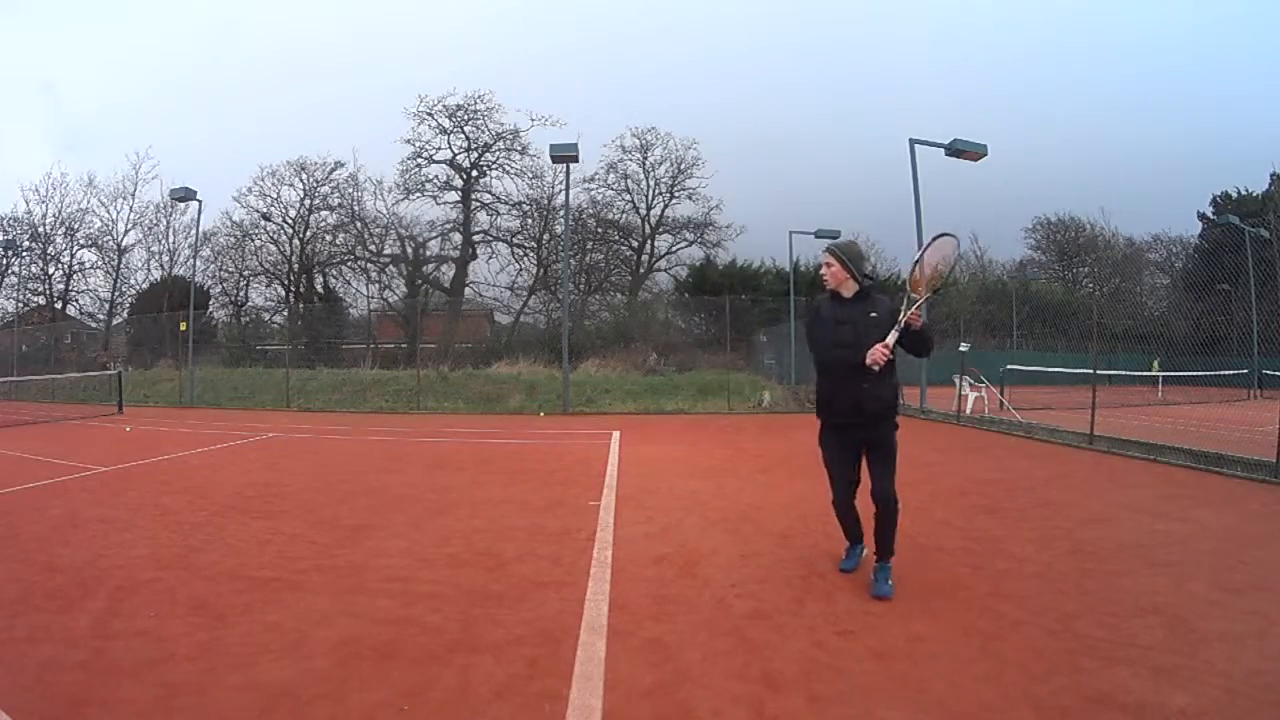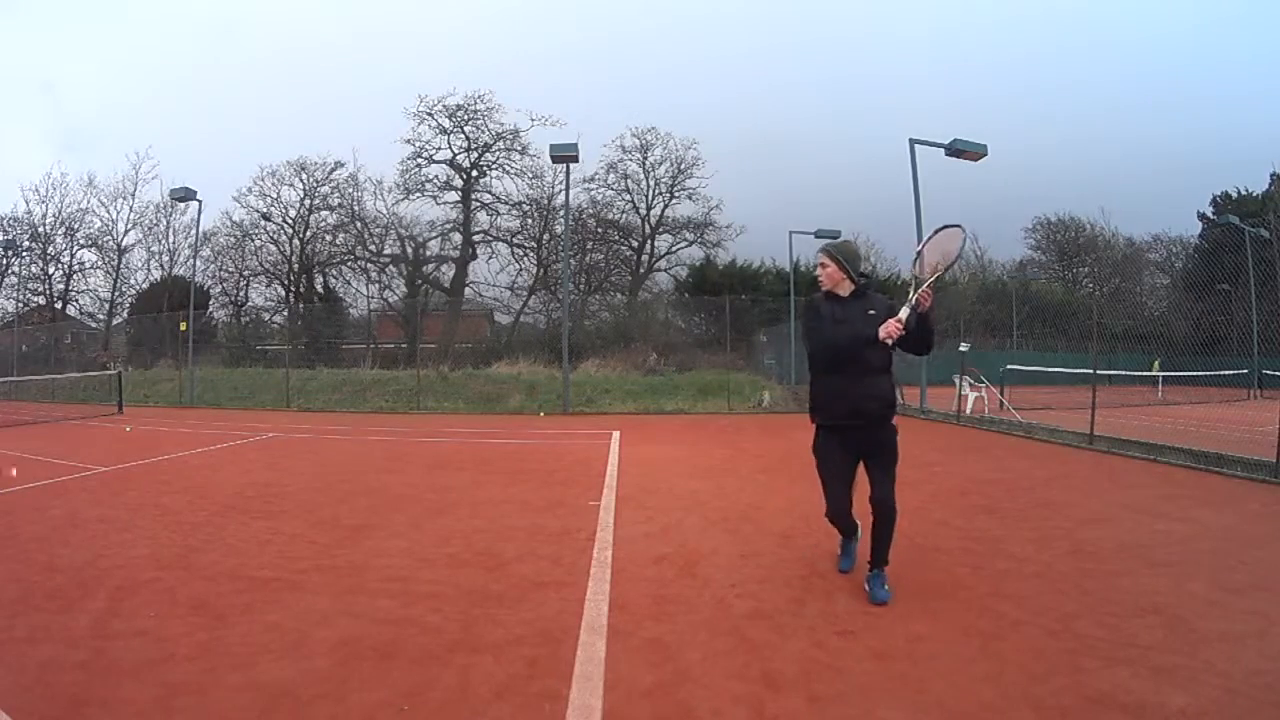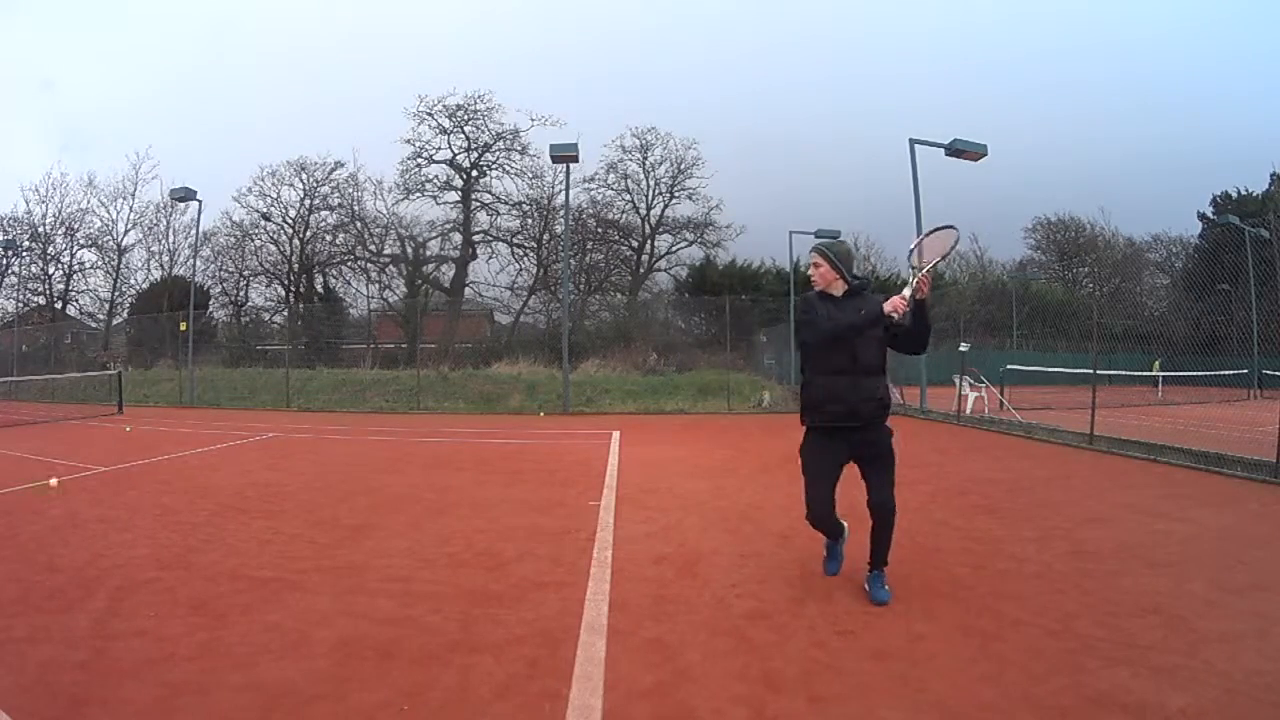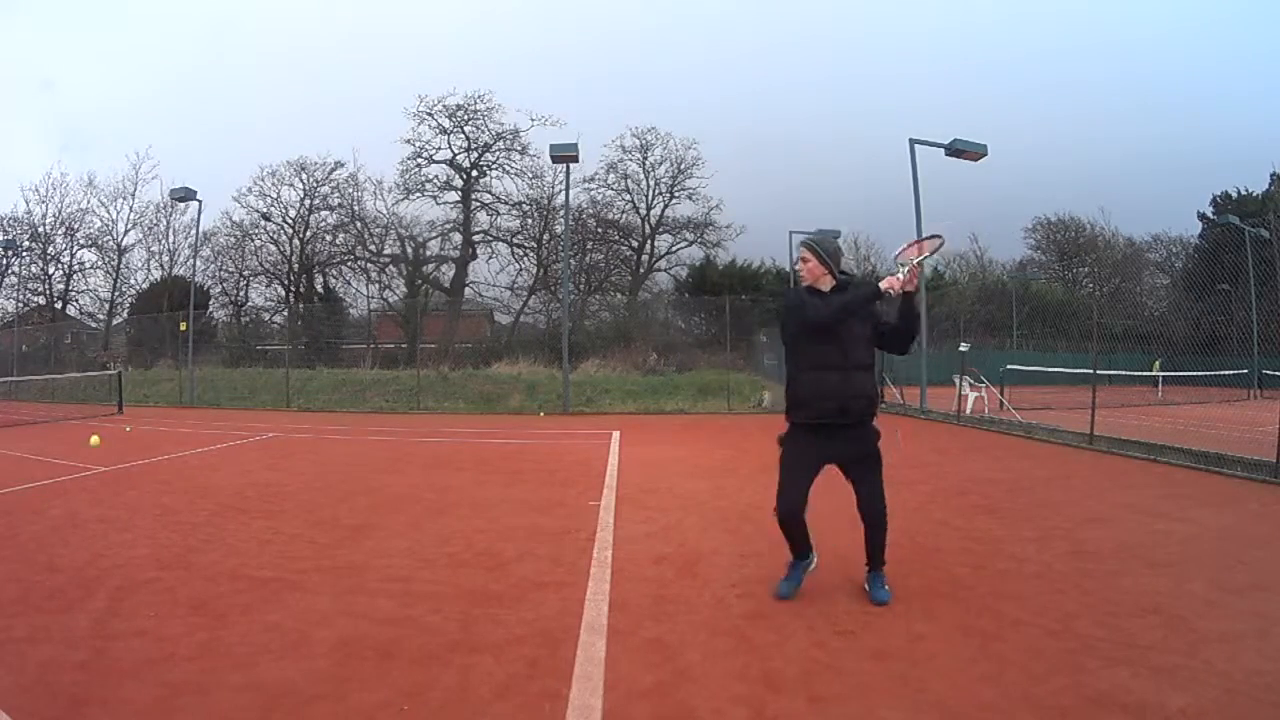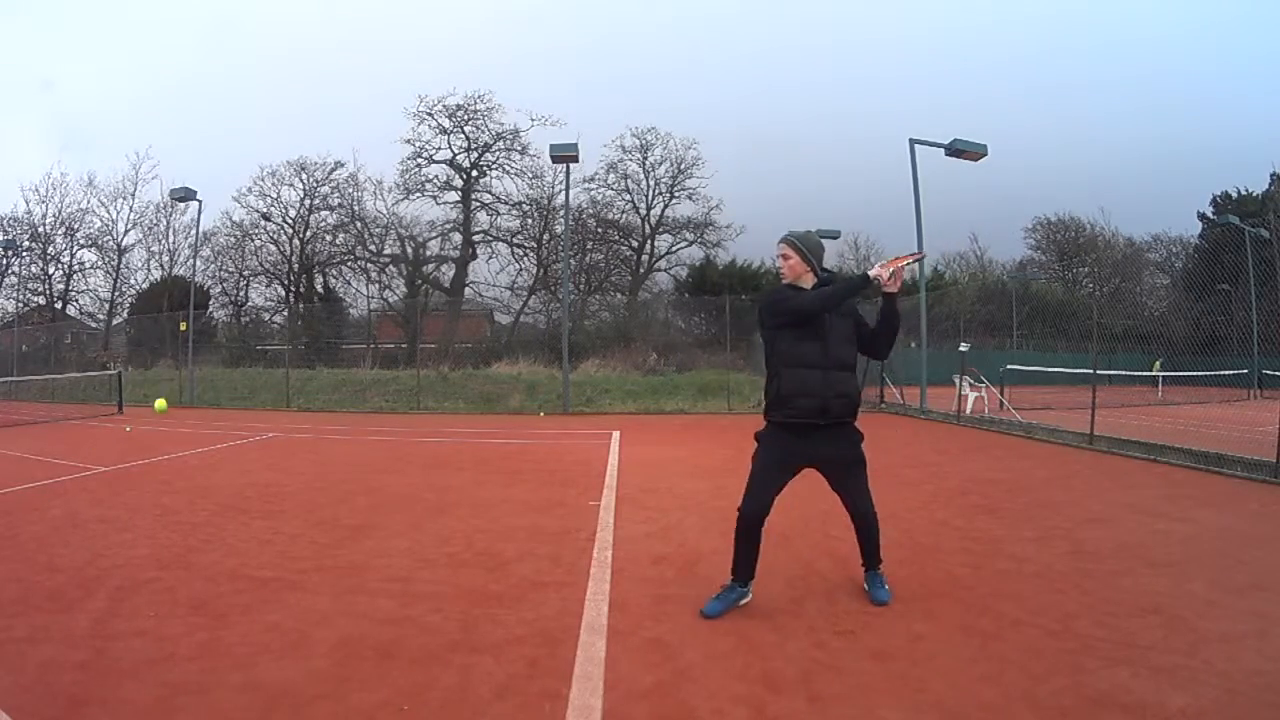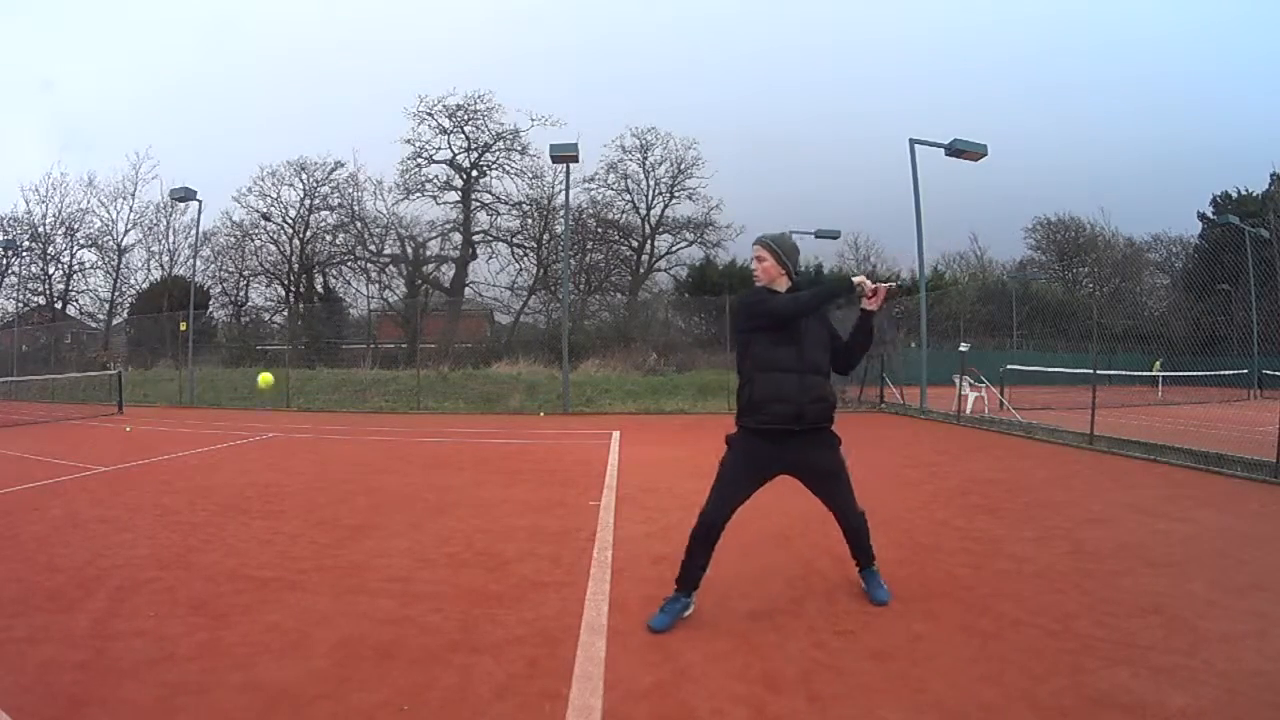
dt=0.1s
person 1, frame 1
left shoulder: (884, 307)
right shoulder: (820, 310)
left elbow: (924, 350)
right elbow: (823, 356)
left wrist: (916, 328)
right wrist: (861, 358)
left hip: (878, 420)
right hip: (836, 423)
left knee: (884, 494)
right knee: (842, 497)
left ankle: (883, 563)
right ankle: (855, 543)
person 1, frame 2
left shoulder: (879, 304)
right shoulder: (815, 308)
left elbow: (921, 347)
right elbow: (826, 348)
left wrist: (923, 312)
right wrist: (873, 335)
left hip: (876, 423)
right hip: (832, 426)
left knee: (884, 502)
right knee: (836, 508)
left ankle: (876, 572)
right ankle: (850, 534)
person 1, frame 3
left shoulder: (872, 302)
right shoulder: (808, 307)
left elbow: (915, 346)
right elbow: (827, 333)
left wrist: (920, 305)
right wrist: (878, 314)
left hip: (870, 426)
right hip: (823, 429)
left knee: (882, 505)
right knee: (818, 513)
left ankle: (876, 573)
right ankle: (835, 535)
person 1, frame 4
left shoulder: (863, 306)
right shoulder: (797, 304)
left elbow: (900, 344)
right elbow: (824, 315)
left wrist: (907, 297)
right wrist: (876, 291)
left hip: (856, 428)
right hip: (807, 427)
left knee: (873, 507)
right knee: (788, 508)
left ankle: (875, 573)
right ankle: (802, 557)
person 1, frame 5
left shoulder: (843, 304)
right shoulder: (776, 301)
left elbow: (878, 349)
right elbow: (809, 305)
left wrist: (889, 299)
right wrist: (865, 278)
left hip: (836, 429)
right hip: (785, 427)
left knee: (862, 509)
right knee: (751, 511)
left ankle: (873, 573)
right ankle: (740, 585)
person 1, frame 6
left shoulder: (816, 310)
right shoulder: (747, 304)
left elbow: (842, 364)
right elbow: (781, 311)
left wrist: (865, 315)
right wrist: (847, 283)
left hip: (811, 435)
right hip: (756, 435)
left knee: (849, 511)
right knee: (713, 517)
left ankle: (869, 573)
right ankle: (682, 596)
